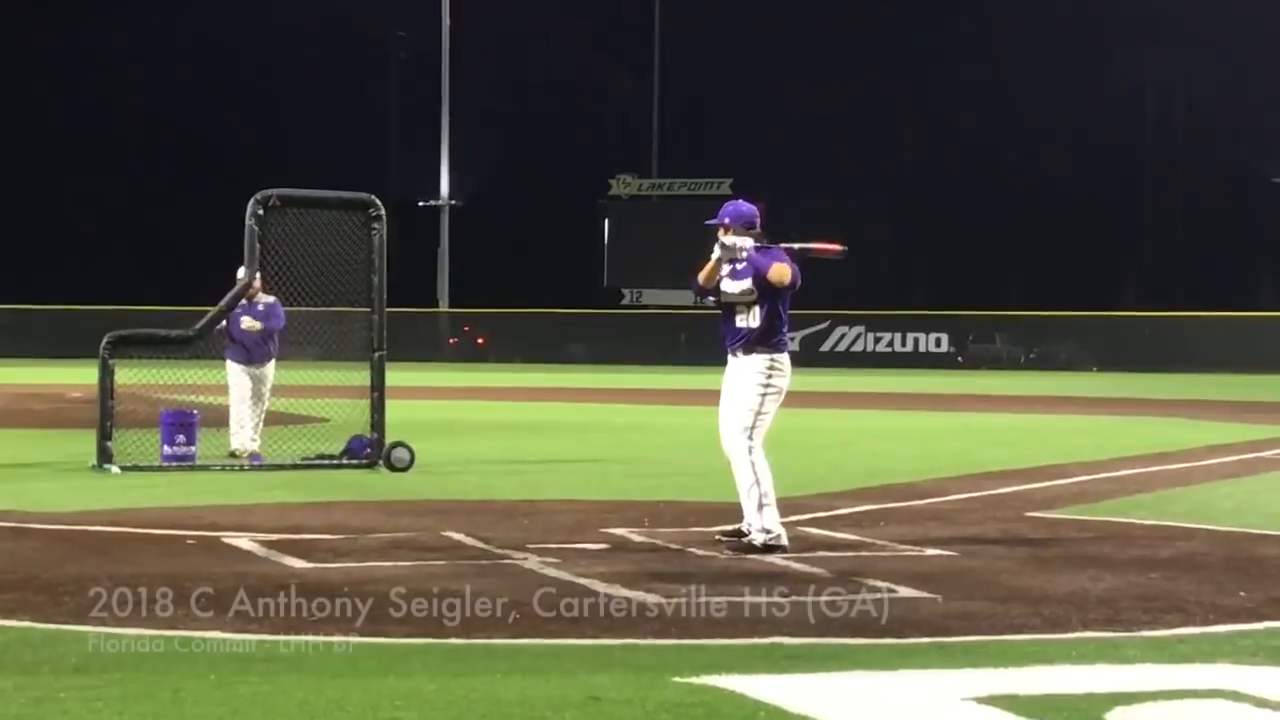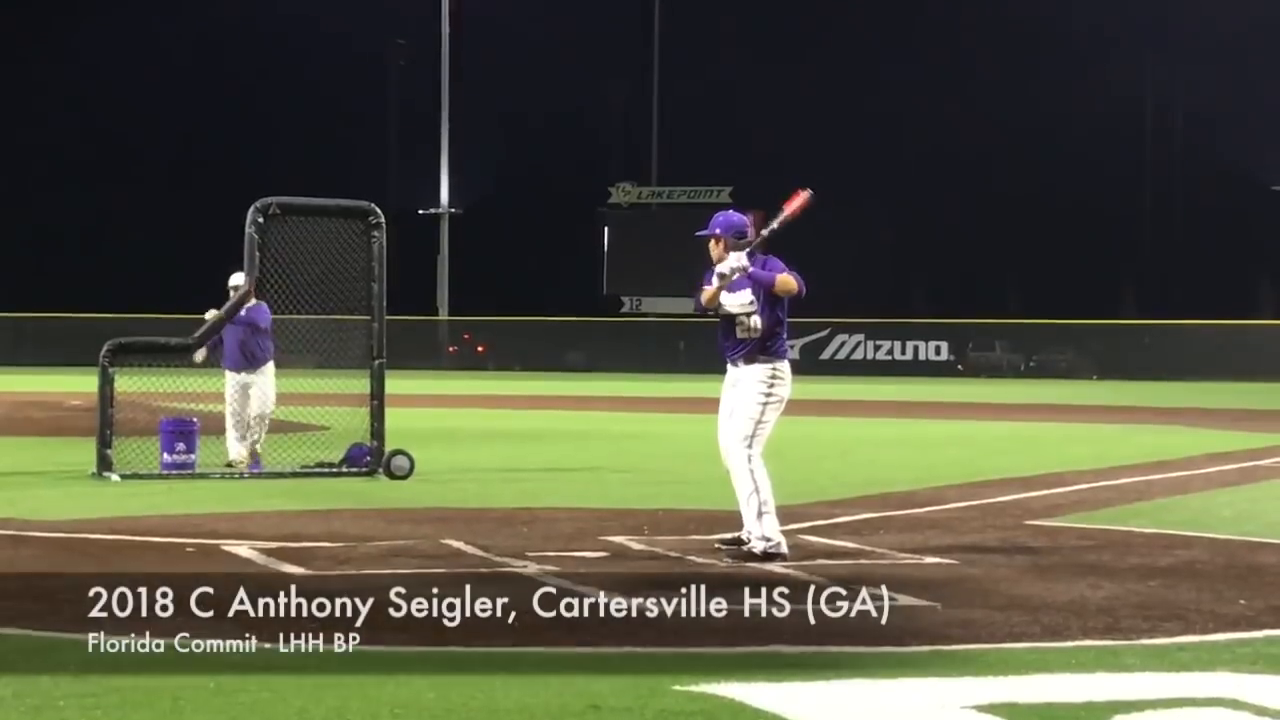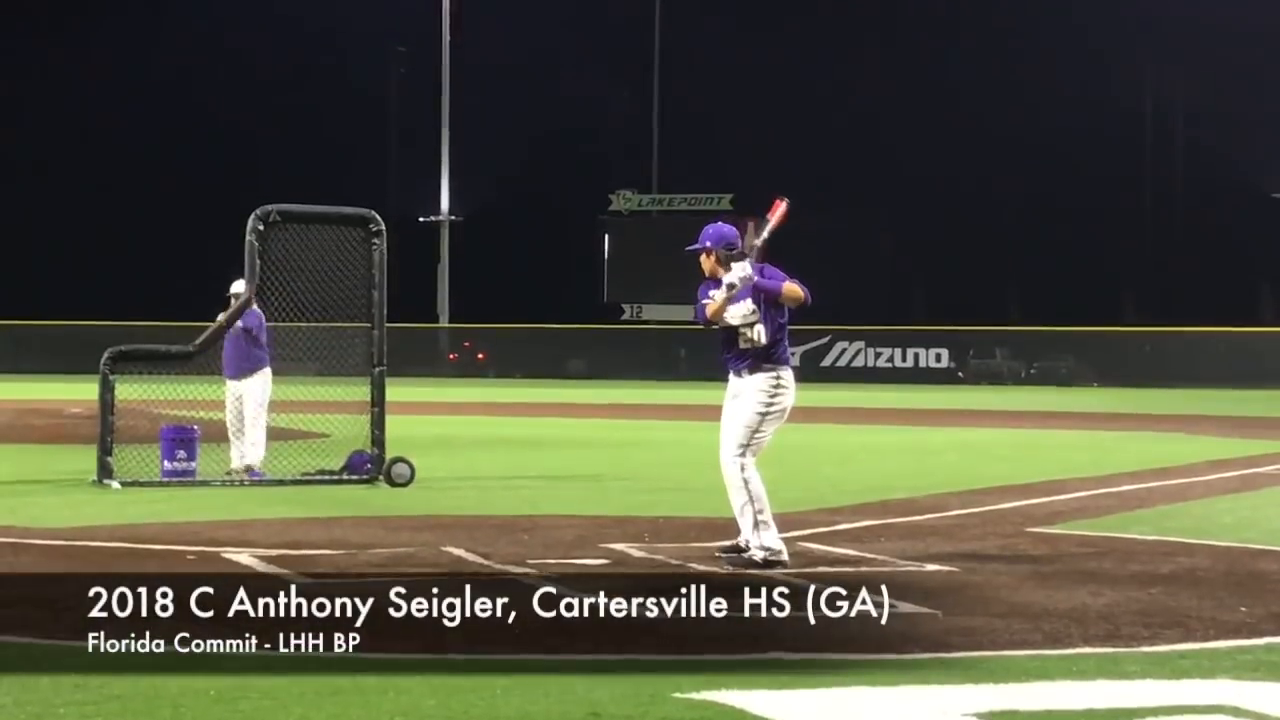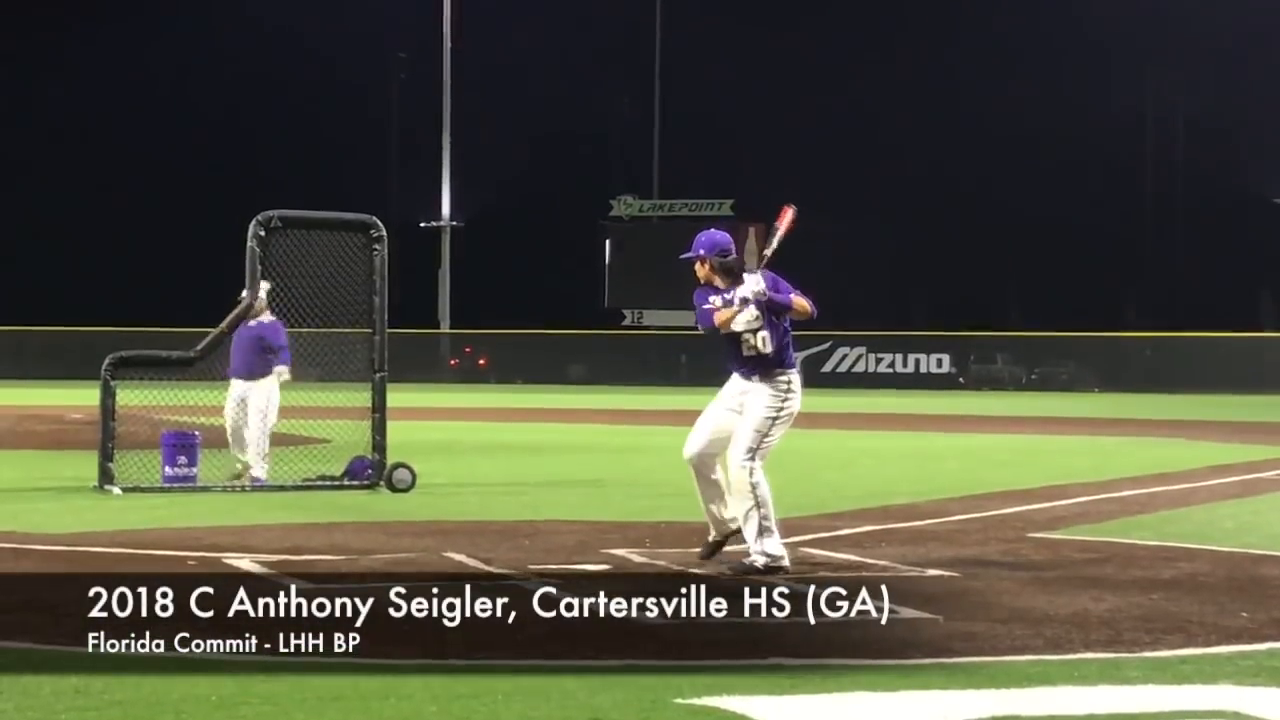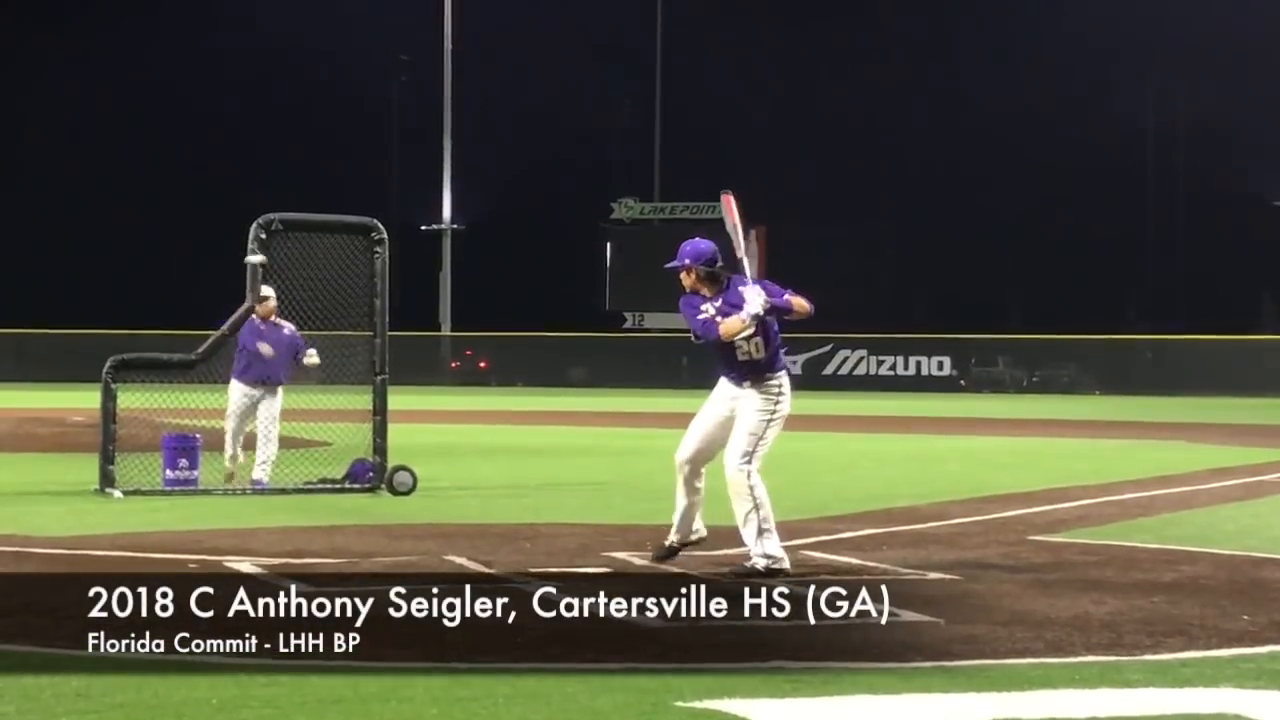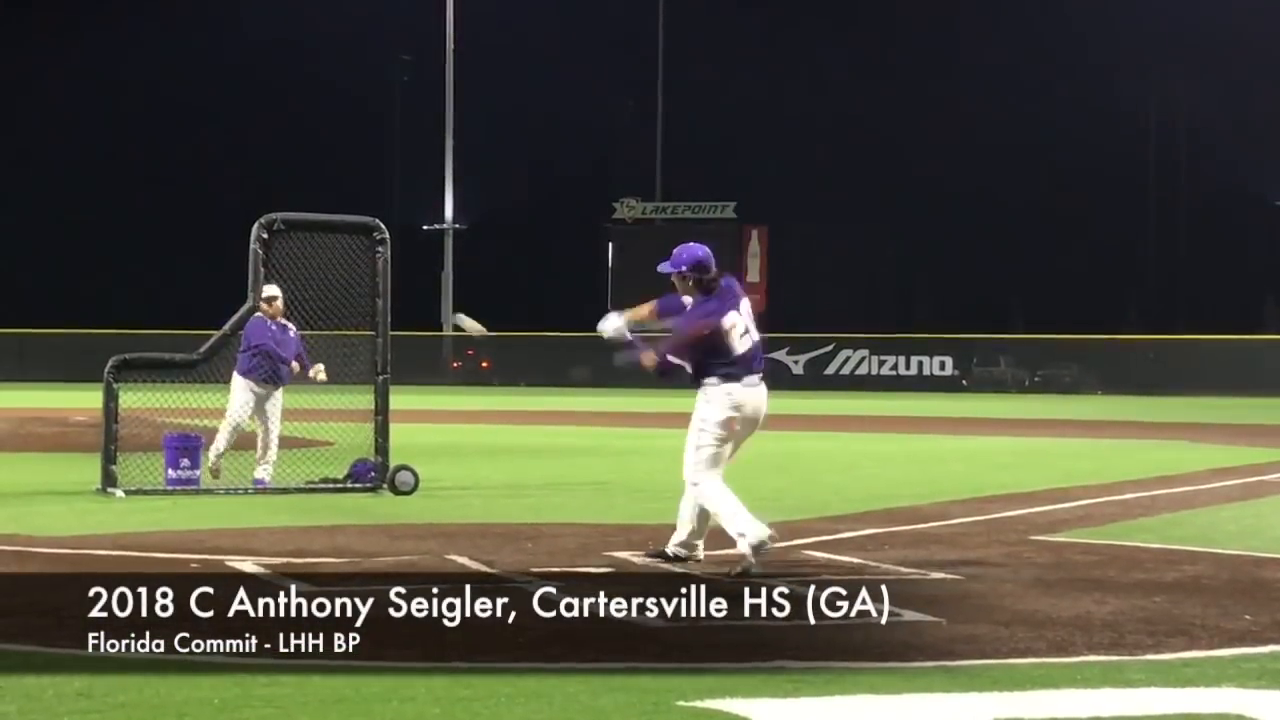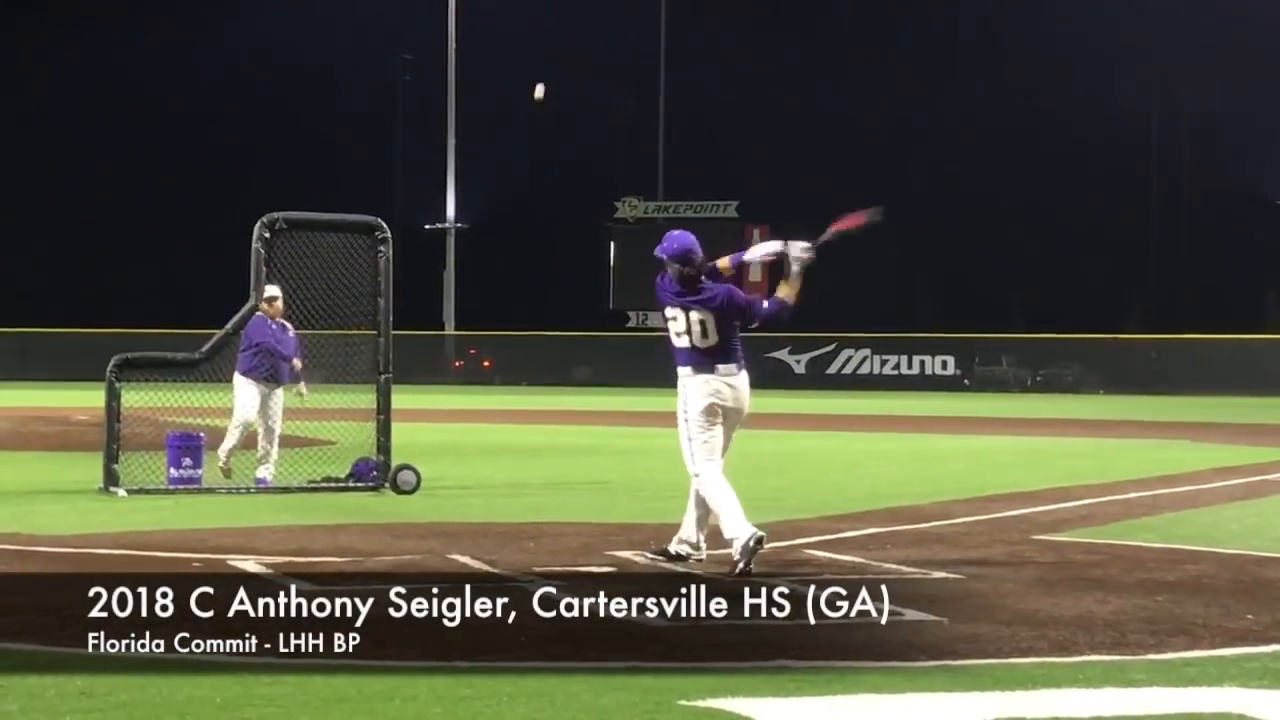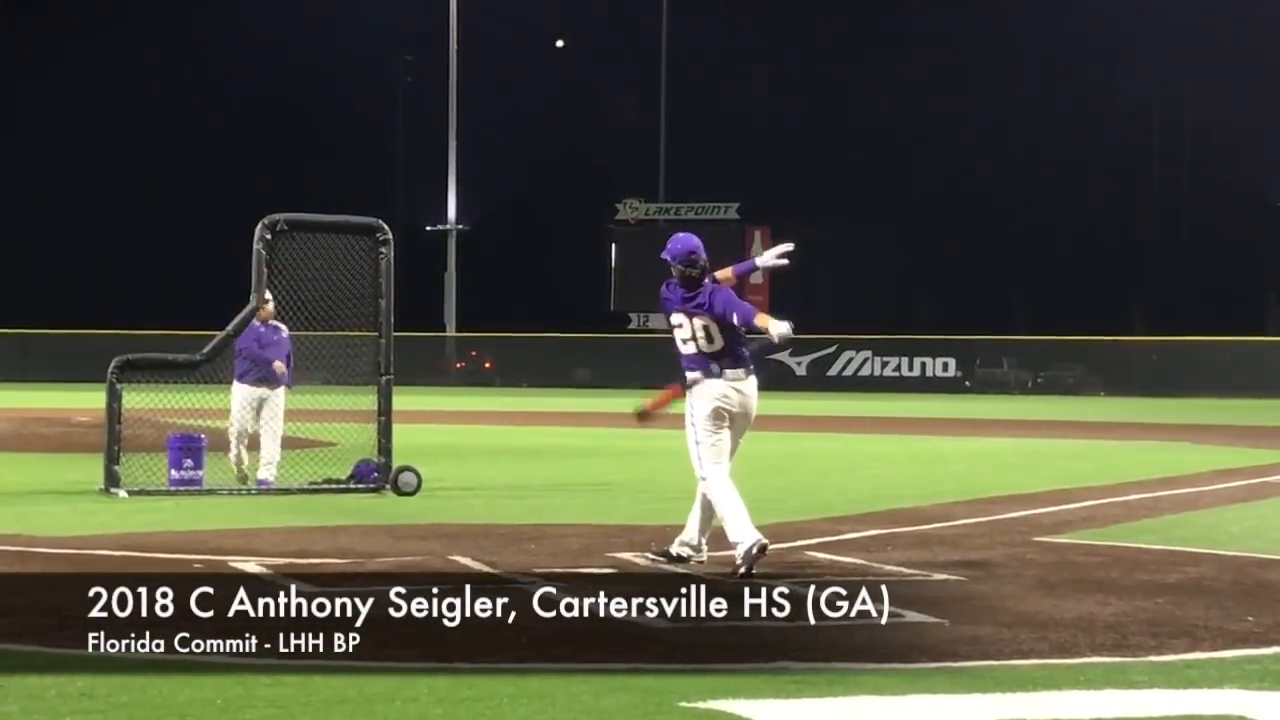
dt=0.3s
person 1, frame 1
left shoulder: (771, 257)
right shoulder: (727, 264)
left elbow: (788, 278)
right elbow: (702, 286)
left wrist: (749, 255)
right wrist: (720, 256)
left hip: (764, 364)
right hip: (737, 363)
left knee: (744, 442)
right knee: (732, 443)
left ankle: (769, 534)
right ankle: (754, 523)
person 1, frame 2
left shoulder: (764, 265)
right shoulder: (716, 274)
left elbow: (795, 288)
right elbow: (704, 303)
left wrist: (749, 272)
right wrist: (720, 281)
left hip: (765, 372)
right hip: (736, 372)
left knee: (743, 451)
right knee: (731, 451)
left ankle: (768, 542)
right ankle: (753, 531)
person 1, frame 3
left shoulder: (762, 273)
right shoulder: (709, 288)
left elbow: (800, 296)
right elbow: (708, 317)
left wrist: (753, 282)
right wrist: (728, 292)
left hip: (769, 381)
right hip: (738, 381)
left knee: (736, 458)
right knee: (733, 461)
left ankle: (769, 550)
right ankle: (751, 537)
person 1, frame 4
left shoulder: (762, 280)
right shoulder: (704, 294)
left elbow: (807, 310)
right elbow: (715, 322)
left wrist: (767, 297)
right wrist: (740, 301)
left hip: (776, 386)
right hip: (739, 383)
left knee: (743, 461)
right knee: (696, 450)
left ankle: (770, 555)
right ankle: (724, 524)
person 1, frame 5
left shoulder: (748, 287)
right shoulder: (690, 303)
left elbow: (805, 308)
right elbow: (717, 332)
left wrist: (768, 303)
right wrist: (748, 315)
left hip: (766, 390)
right hip: (729, 388)
left knee: (739, 466)
right knee: (688, 457)
left ankle: (770, 557)
right ankle: (686, 532)
person 1, frame 6
left shoulder: (706, 311)
right shoulder: (728, 286)
left elbow: (672, 354)
right elbow: (666, 304)
right wrist: (624, 319)
left hip: (724, 393)
right hip: (753, 393)
left knee: (701, 477)
right knee: (705, 470)
left ankle: (753, 536)
right ankle: (684, 542)
person 1, frame 7
left shoulder: (665, 287)
right shoulder: (722, 295)
left elbow: (705, 275)
right elbow: (776, 309)
left wrist: (746, 257)
right wrist: (797, 268)
left hip: (698, 385)
right hip: (735, 382)
left knee: (704, 470)
right knee: (707, 467)
left ankle: (743, 536)
right ankle: (688, 542)
person 1, frame 8
left shoulder: (669, 294)
right shoulder: (716, 298)
left elbow: (701, 284)
right elbow: (745, 315)
left wrist: (755, 263)
right wrist: (775, 327)
left hip: (706, 388)
right hip: (743, 386)
left knee: (712, 473)
right knee: (712, 468)
left ankle: (746, 540)
right ankle: (689, 544)
person 2, frame 1
left shoulder: (271, 303)
left elbow: (279, 323)
right elbow: (218, 326)
left wrist: (258, 325)
right wrist: (221, 325)
left hip: (264, 364)
right hip: (237, 364)
left knee: (259, 406)
right knee: (239, 403)
left ankle: (253, 446)
right ankle: (240, 446)
person 2, frame 2
left shoulder: (259, 308)
left elbow: (254, 321)
right elbow: (220, 338)
right wrist: (205, 350)
left hip: (260, 370)
right hip: (233, 373)
left knee: (261, 411)
right knee: (235, 416)
left ankle: (253, 451)
right ankle: (238, 456)
person 2, frame 3
left shoulder: (253, 314)
right shoulder: (239, 317)
left elbow: (250, 325)
left wrist: (235, 322)
left hip: (256, 377)
right hip: (233, 380)
left knee: (254, 420)
right knee: (235, 425)
left ankle: (254, 464)
right ankle: (239, 465)
person 2, frame 4
left shoulder: (270, 324)
right shoulder: (247, 321)
left elbow: (283, 347)
left wrist: (283, 366)
left hip: (262, 383)
right hip: (238, 383)
left knee: (258, 428)
right knee: (232, 425)
left ankle: (257, 472)
right ankle: (245, 463)
person 2, frame 5
left shoulder: (288, 329)
right shoulder: (249, 323)
left elbow: (300, 352)
right elbow: (247, 340)
left wrist: (309, 357)
right wrist: (259, 347)
left hip: (272, 390)
right hip: (243, 387)
left knee: (268, 434)
right knee: (234, 428)
left ankle: (260, 476)
right ankle: (232, 465)
person 2, frame 6
left shoulder: (290, 329)
right shoulder: (257, 322)
left elbow: (300, 354)
right elbow: (266, 347)
left wrist: (312, 369)
right wrist: (288, 362)
left hip: (274, 388)
right hip: (247, 382)
left knee: (270, 431)
right knee: (235, 420)
left ankle: (263, 476)
right ankle: (215, 458)
person 2, frame 7
left shoulder: (288, 328)
right shoulder: (257, 322)
left elbow: (295, 356)
right elbow: (267, 345)
left wrist: (298, 381)
right wrist: (290, 360)
left hip: (275, 387)
right hip: (249, 381)
left knee: (271, 431)
right knee: (244, 419)
left ankle: (264, 475)
right ankle: (224, 456)
person 2, frame 8
left shoulder: (282, 330)
right shoulder: (247, 326)
left elbow: (288, 359)
right elbow: (246, 350)
left wrist: (286, 382)
right wrist: (272, 363)
left hip: (275, 390)
right hip: (246, 387)
left knee: (272, 432)
right knee: (239, 429)
left ankle: (266, 476)
right ankle: (240, 471)
